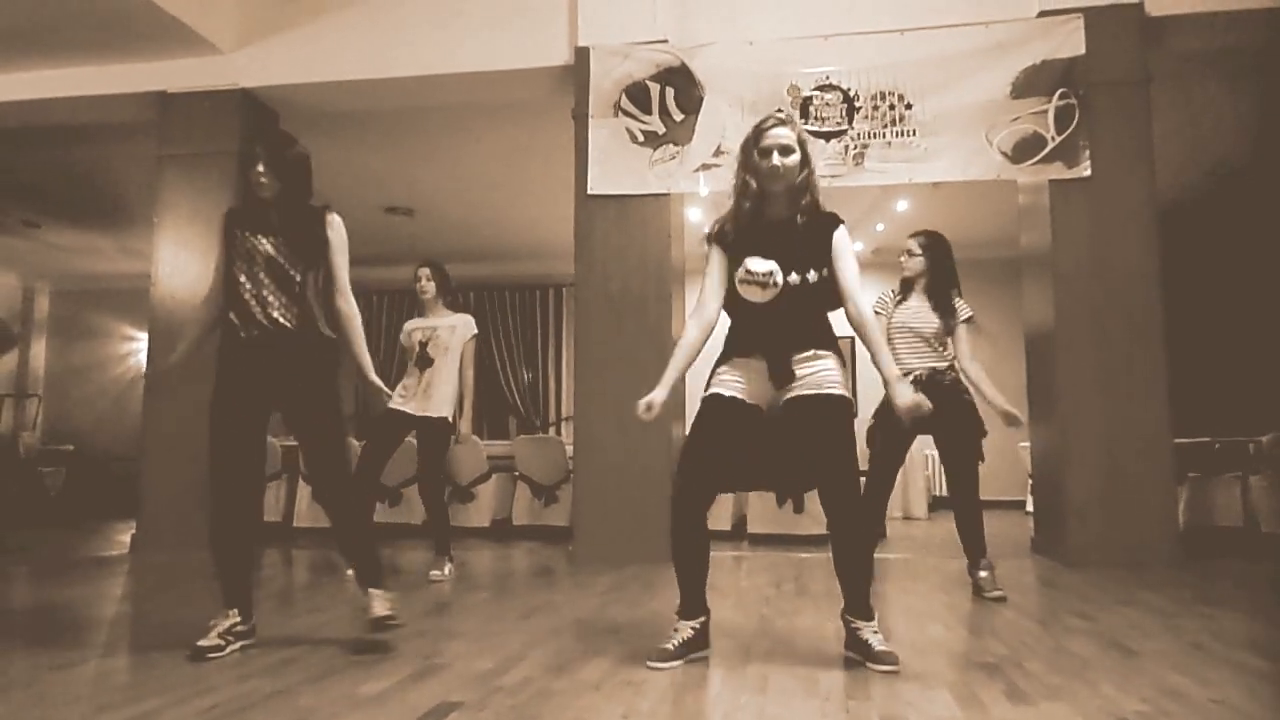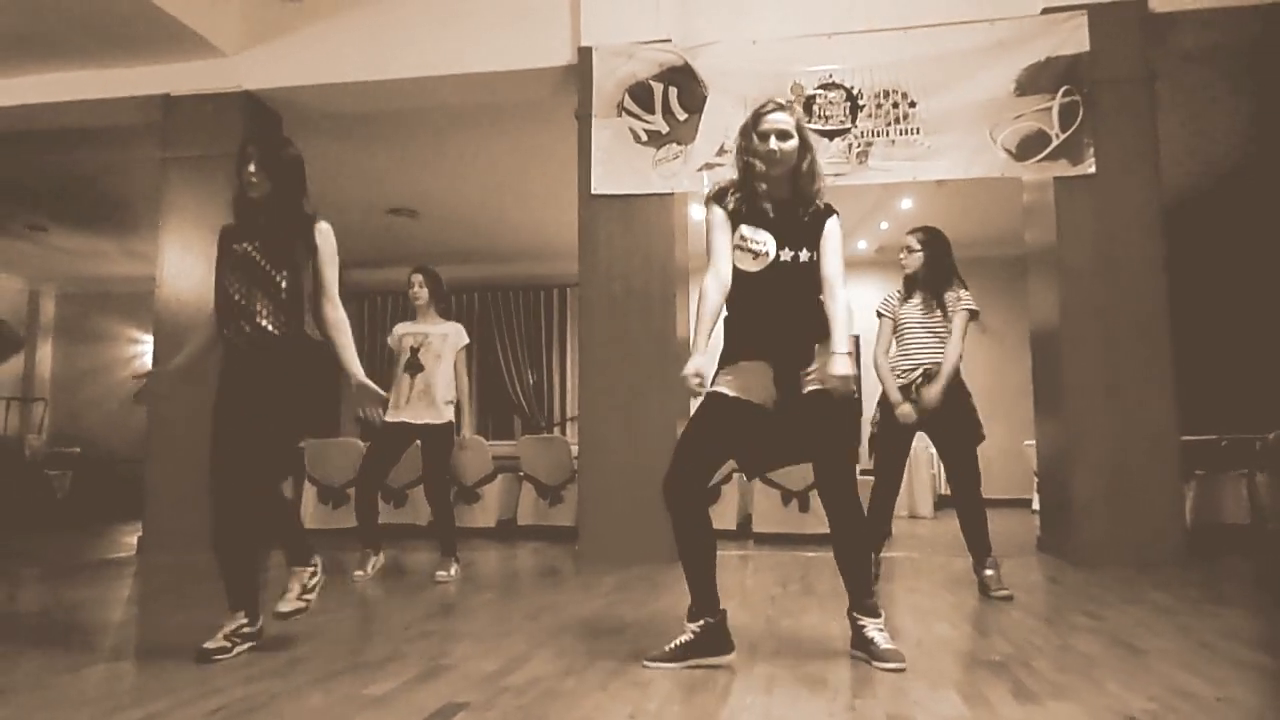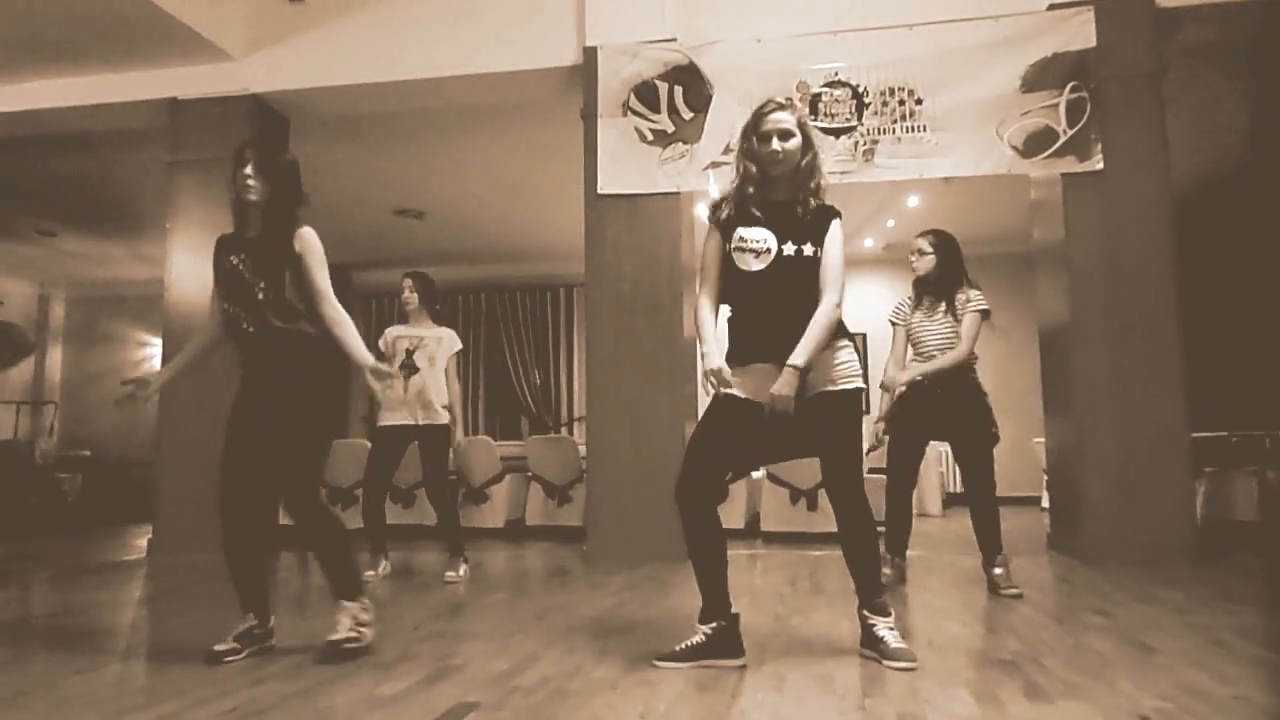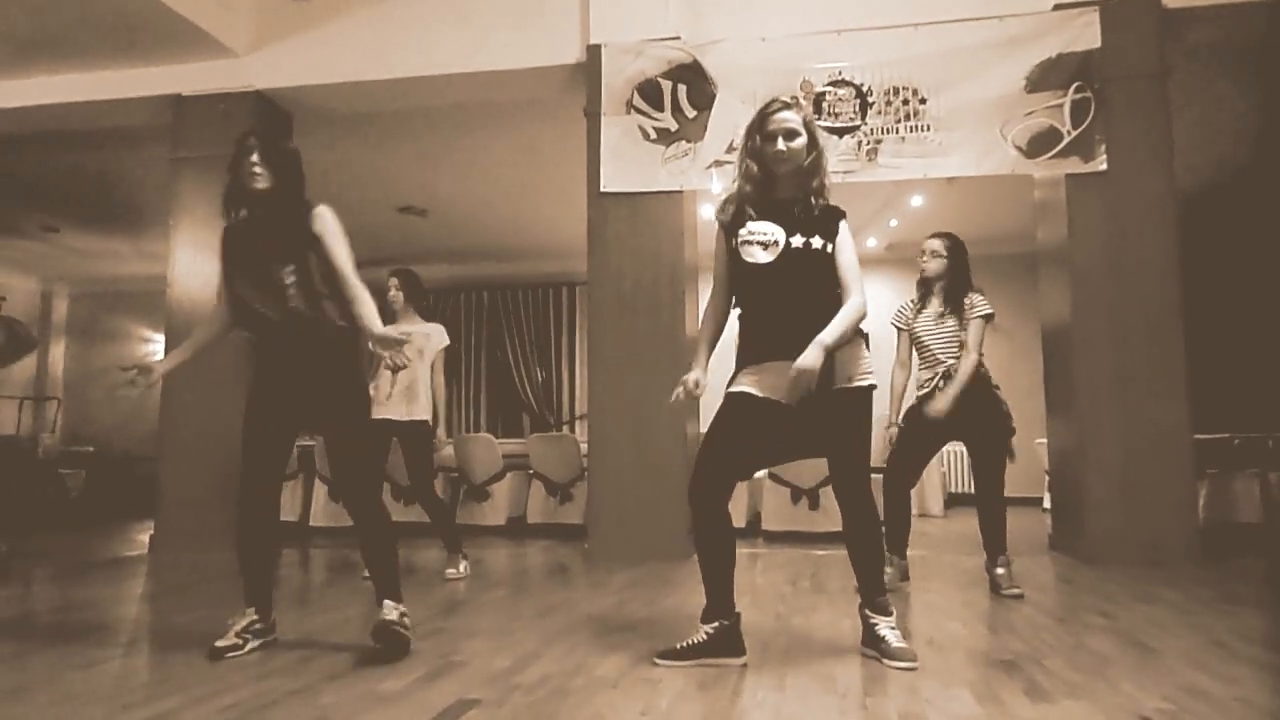
dt=0.2s
person 1, frame 1
left shoulder: (828, 228)
right shoulder: (729, 233)
left elbow: (857, 303)
right elbow: (704, 312)
left wrist: (894, 379)
right wrist: (663, 386)
left hip: (813, 366)
right hip: (744, 368)
left knee: (842, 500)
right knee: (690, 492)
left ankle: (861, 625)
right ankle: (692, 621)
person 1, frame 2
left shoulder: (822, 217)
right shoulder: (728, 204)
left elbow: (834, 287)
right elbow: (716, 278)
left wrist: (842, 349)
right wrist: (699, 351)
left hip: (815, 366)
right hip: (745, 367)
left knee: (840, 494)
right knee: (681, 485)
left ankle: (866, 621)
right ankle: (708, 625)
person 1, frame 3
left shoulder: (824, 219)
right shoulder: (728, 212)
left elbow: (830, 302)
right elbow: (709, 294)
left wrist: (794, 370)
right wrist: (709, 352)
left hip: (824, 365)
right hip: (750, 368)
left knee: (846, 492)
right knee: (692, 490)
left ankle: (876, 620)
right ankle: (719, 628)
person 1, frame 4
left shoulder: (831, 218)
right shoulder: (736, 212)
left elbow: (856, 301)
right elbow: (720, 300)
left wrist: (819, 347)
right wrist: (697, 367)
left hip: (838, 363)
right hip: (764, 365)
left knee: (853, 489)
right knee: (705, 488)
left ankle: (878, 618)
right ankle: (721, 626)
person 2, frame 1
left shoulder: (324, 224)
right shoulder: (235, 223)
left elbow: (341, 299)
right elbow: (222, 296)
left wrist: (367, 368)
right wrist: (178, 356)
left hip: (305, 361)
right hip: (243, 363)
left knee: (331, 478)
right knee: (231, 488)
left ankle: (374, 588)
right ankle: (237, 613)
person 2, frame 2
left shoulder: (314, 230)
right shoulder: (230, 237)
left elbow: (330, 305)
right elbow: (221, 316)
left wrist: (355, 373)
right wrist: (169, 368)
left hip: (291, 366)
right hip: (240, 371)
left knee: (255, 481)
right knee: (227, 492)
left ankle: (303, 562)
right ankle: (245, 616)
person 2, frame 3
left shoulder: (299, 237)
right shoulder: (227, 247)
left elbow: (326, 304)
right elbow: (218, 323)
left wrist: (363, 359)
right wrist: (162, 375)
left hip: (304, 372)
right hip: (258, 380)
left knee: (297, 489)
right knee: (238, 498)
left ankle: (353, 606)
right ankle: (256, 619)
person 2, frame 4
left shoulder: (314, 217)
right shoulder: (237, 233)
left elbow: (351, 283)
right elbow: (226, 312)
left wrist: (378, 331)
right wrist: (168, 362)
left hip: (333, 361)
right hip: (279, 368)
left knee: (357, 484)
right knee: (256, 488)
left ankle: (391, 606)
right ankle: (258, 614)
person 3, frame 1
left shoulder: (953, 305)
right shoulder: (888, 300)
left elbow: (969, 361)
left wrist: (1000, 403)
left hip: (945, 396)
left knee: (964, 483)
right knee: (877, 483)
left ankle: (980, 568)
person 3, frame 2
left shoulder: (958, 297)
right shoulder: (893, 300)
left elbow: (955, 348)
right elbow: (881, 353)
left wrist: (938, 387)
right wrist: (896, 398)
left hip: (945, 394)
right hip: (899, 396)
left knee: (965, 480)
right knee: (885, 480)
left ankle: (986, 567)
right ankle: (869, 561)
person 3, frame 3
left shoulder: (969, 297)
right shoulder: (906, 306)
left elbow: (964, 350)
right elbow: (895, 361)
left wrist: (913, 373)
right wrist: (882, 413)
left hip: (959, 395)
right hip: (916, 398)
left knee: (979, 482)
right knee: (899, 480)
left ankle: (995, 566)
right ankle: (894, 562)
person 3, frame 4
left shoulder: (973, 302)
right shoulder: (909, 310)
left elbow: (972, 356)
right elbow: (902, 367)
left wrist: (949, 397)
right wrist: (893, 420)
left hip: (970, 397)
right hip: (928, 402)
left knee: (990, 482)
right knee: (896, 478)
left ankle: (998, 566)
right ankle: (896, 562)
person 4, frame 1
left shoulder: (463, 323)
right shoulder: (411, 326)
left elbow: (468, 372)
left wrist: (466, 416)
left hip: (438, 412)
right hip: (400, 406)
left knee: (430, 485)
right knee: (365, 471)
left ankle: (443, 555)
person 4, frame 2
left shoulder: (454, 331)
right shoulder: (400, 331)
left elbow: (461, 378)
right elbow: (397, 374)
left wrist: (466, 421)
right wrist: (382, 406)
left hip: (438, 418)
right hip: (399, 416)
left knee: (436, 488)
right knee: (366, 481)
left ankle: (449, 556)
right ankle: (372, 551)
person 4, frame 3
left shoulder: (446, 336)
right shoulder: (391, 334)
left elbow: (452, 383)
left wrist: (458, 425)
right wrist: (376, 386)
left hip: (434, 420)
right hip: (392, 419)
left knee: (438, 489)
right knee: (373, 488)
left ankle: (457, 556)
right ankle: (379, 556)
person 4, frame 4
left shoulder: (434, 332)
left elbow: (437, 380)
right elbow: (372, 374)
left wrist: (441, 425)
left hip: (415, 417)
right hip: (377, 415)
left knee: (423, 489)
left ankle: (456, 552)
